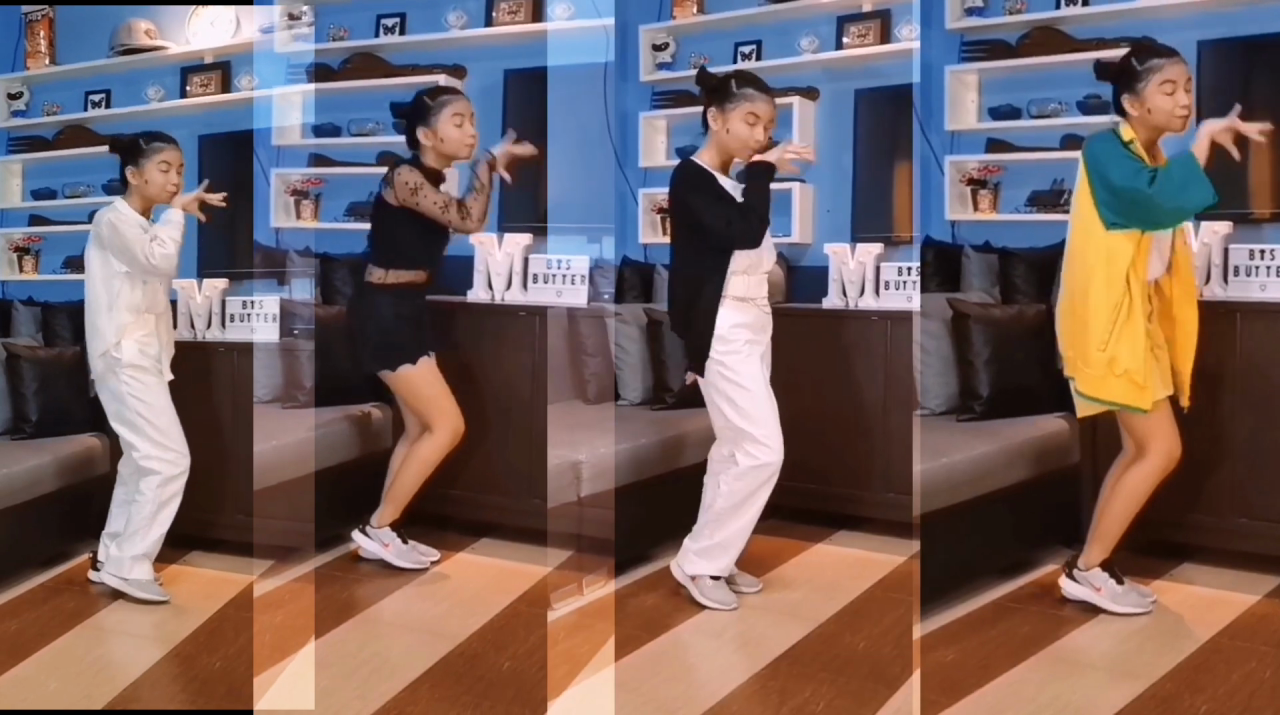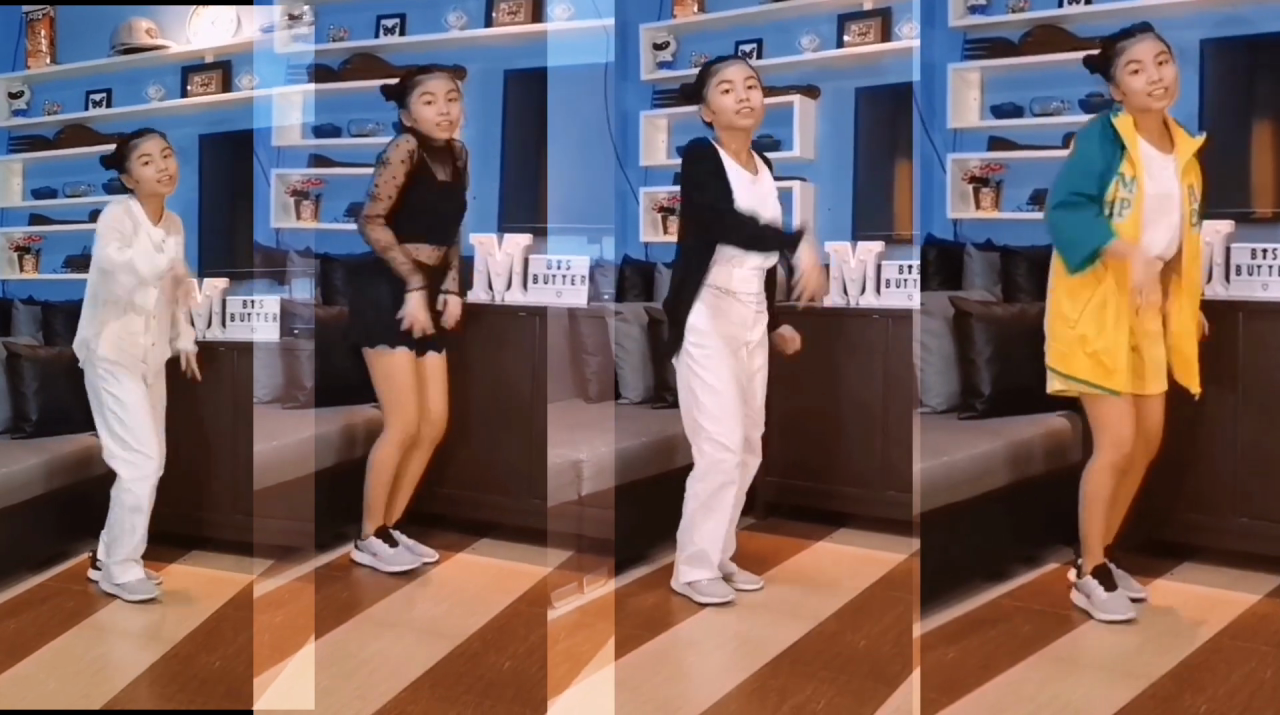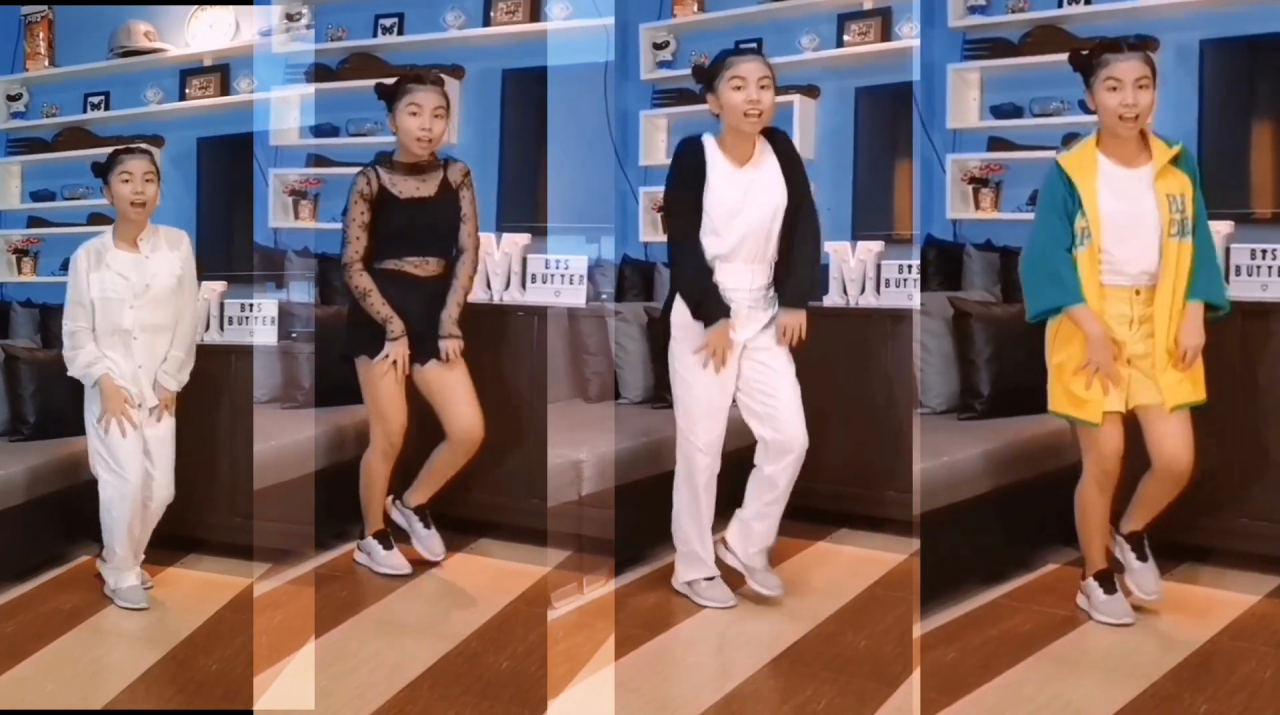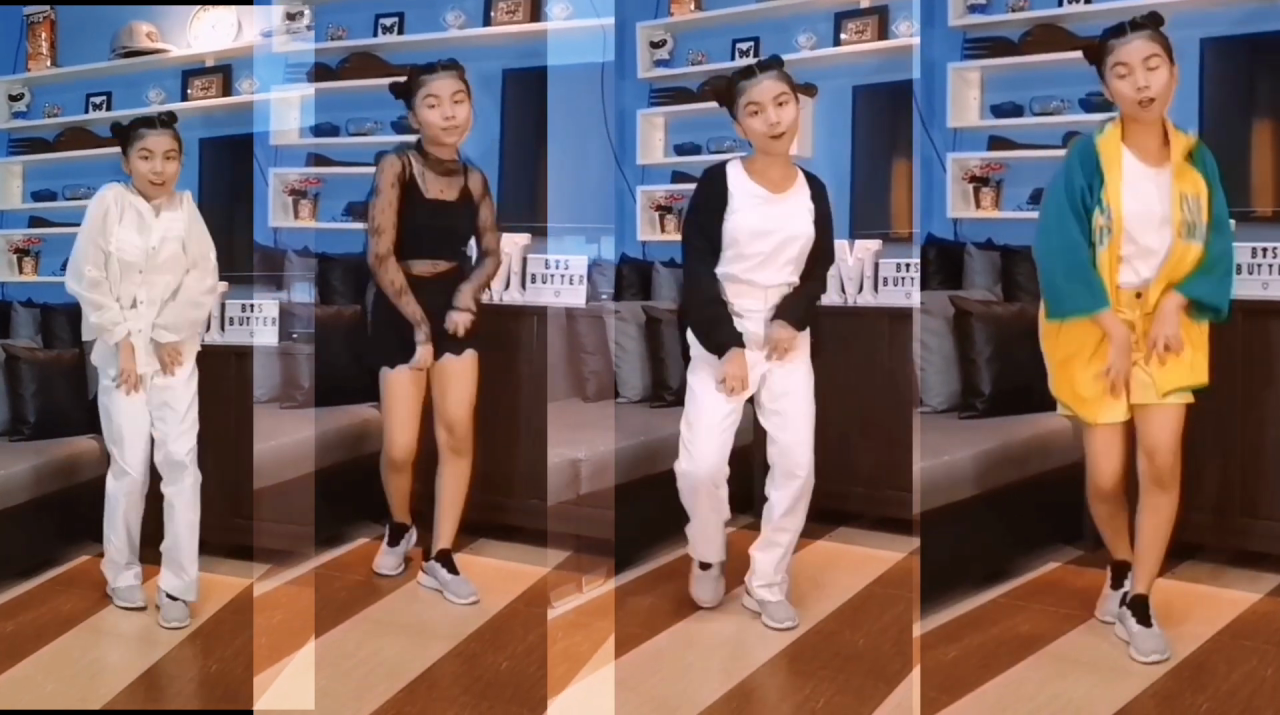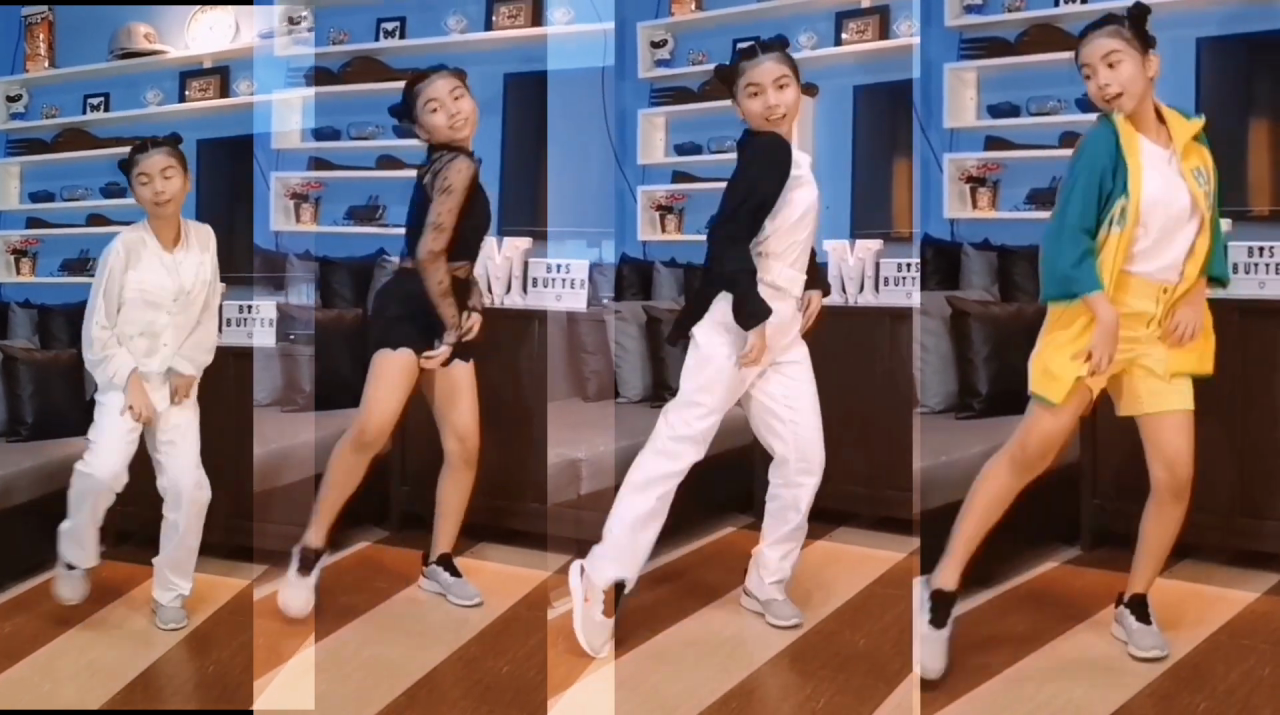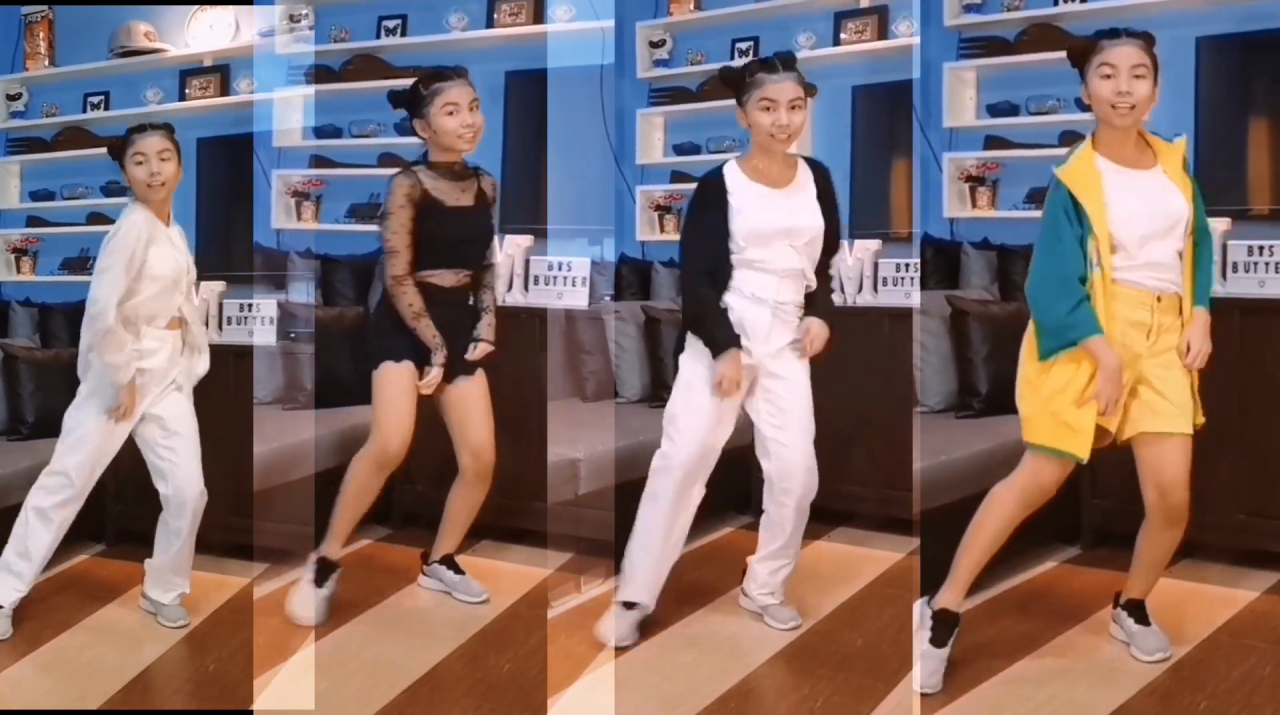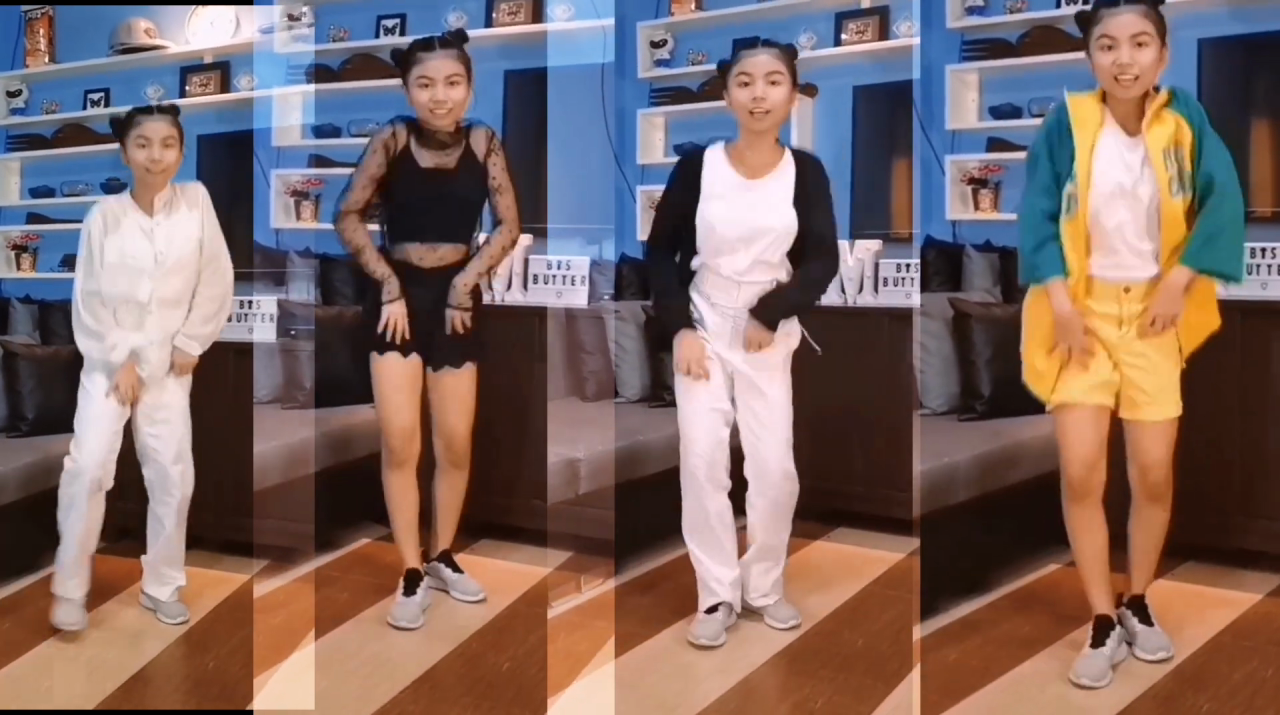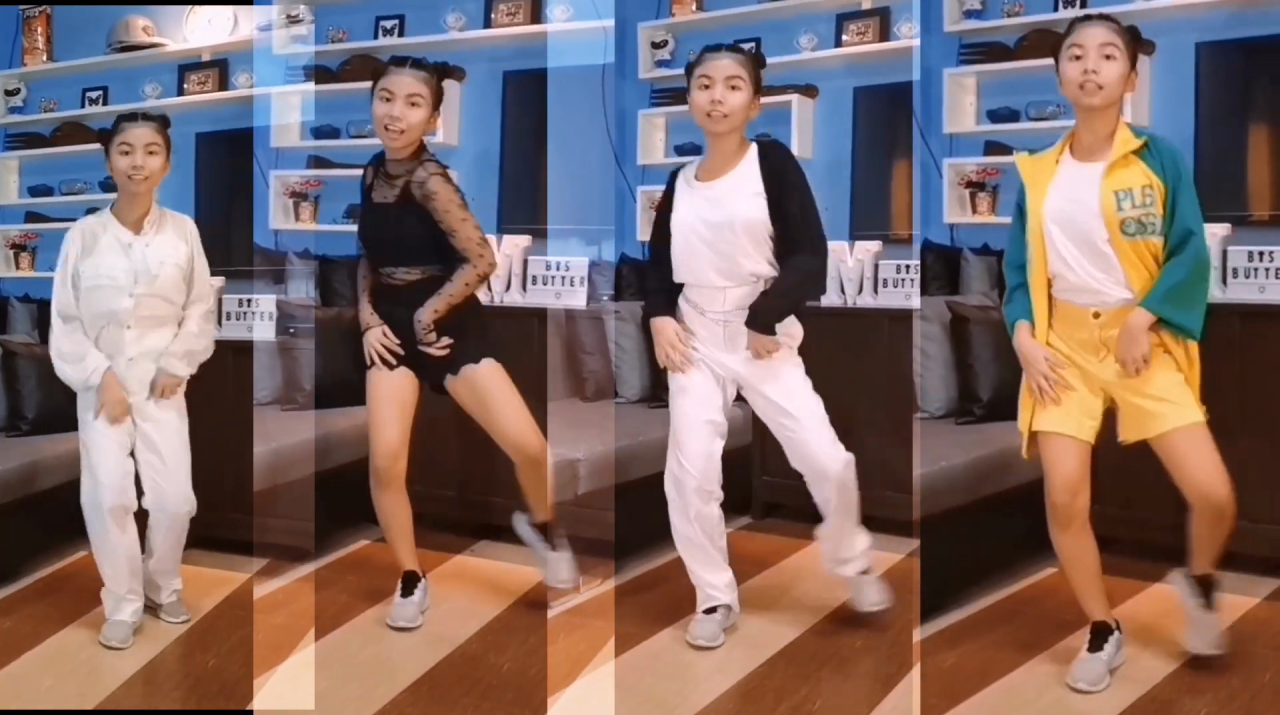
dt=0.3s
person 1, frame 1
left shoulder: (1154, 158)
right shoulder: (1107, 151)
right elbow: (1165, 201)
right wrist: (1206, 136)
left hip: (1139, 319)
right hip: (1111, 323)
left knee: (1140, 448)
right knee: (1162, 449)
left ankle: (1092, 565)
right ankle: (1087, 568)
person 1, frame 2
left shoulder: (1187, 151)
right shoulder: (1105, 138)
left elbow: (1183, 240)
right elbow: (1068, 211)
left wrist: (1185, 304)
right wrist: (1124, 253)
left hip: (1151, 310)
right hip: (1099, 306)
left knee: (1148, 441)
right knee: (1116, 442)
left ankle: (1097, 559)
right ankle: (1091, 573)
person 1, frame 3
left shoulder: (1175, 166)
right shoulder: (1071, 171)
left elbow: (1196, 246)
right elbow: (1046, 255)
left wrist: (1195, 313)
right wrist: (1090, 328)
left hip: (1160, 325)
right hip: (1092, 325)
left knee: (1176, 462)
right knee: (1103, 461)
left ankle: (1131, 533)
right ankle: (1096, 577)
person 1, frame 4
left shoulder: (1193, 158)
right shoulder: (1088, 156)
left elbow: (1215, 244)
right elbow: (1063, 250)
left wrist: (1178, 305)
right wrist: (1110, 330)
left hip: (1166, 321)
right hip: (1096, 325)
left knee: (1162, 463)
right knee: (1106, 475)
left ankle: (1137, 601)
right ankle: (1120, 565)
person 1, frame 5
left shoulder: (1190, 140)
right shoulder: (1101, 146)
left elbow: (1206, 228)
right elbow: (1066, 241)
left wrist: (1199, 294)
right wrist: (1104, 317)
left hip: (1166, 326)
right hip: (1097, 316)
left knee: (1176, 474)
right knee: (1028, 452)
left ankle: (1133, 601)
right ankle: (941, 591)
person 1, frame 6
left shoulder: (1174, 162)
right shoulder: (1072, 180)
left elbow: (1197, 246)
right elbow: (1056, 282)
left wrist: (1199, 314)
right wrist: (1107, 356)
left hip: (1160, 341)
right hip: (1086, 341)
left knee: (1171, 497)
right knee: (1038, 483)
left ankle: (1131, 605)
right ankle: (941, 610)
person 1, frame 7
left shoulder: (1183, 118)
right shoulder: (1067, 124)
left elbow: (1221, 203)
right elbow: (1037, 219)
left wrist: (1180, 279)
right wrist: (1060, 303)
left hip: (1150, 313)
right hip: (1078, 310)
left knee: (1154, 475)
right knee: (1081, 468)
left ankle: (1135, 602)
right ankle: (1101, 623)
person 1, frame 8
left shoulder: (1156, 158)
right shoulder: (1036, 171)
left elbow: (1188, 254)
right elbow: (1020, 266)
left wrist: (1145, 319)
right wrist: (1024, 337)
left hip: (1140, 343)
right hip: (1059, 343)
left knee: (1212, 491)
right knee: (1063, 499)
left ankle: (1199, 579)
right ankle: (1103, 630)
person 2, frame 1
left shoulder: (725, 182)
right shoulder: (691, 180)
right elbow: (745, 232)
right wrist: (762, 170)
left hip: (748, 324)
right hip: (725, 329)
left knee: (734, 450)
right knee: (760, 451)
left ankle: (715, 561)
right ankle: (699, 562)
person 2, frame 2
left shoulder: (763, 167)
right shoulder: (702, 160)
right elbow: (728, 224)
left wrist: (775, 320)
right wrist: (799, 245)
left hip: (751, 318)
right hip: (708, 321)
left knee: (746, 446)
right knee: (720, 450)
left ankle: (716, 556)
right ankle: (694, 567)
person 2, frame 3
left shoulder: (781, 151)
right shoulder: (694, 156)
left elbow: (804, 232)
right elbow: (683, 245)
left wrist: (795, 302)
right wrist: (715, 318)
left hip: (760, 317)
right hip: (702, 318)
left knee: (788, 439)
right knee: (699, 448)
left ankle: (745, 546)
right ankle: (694, 568)
person 2, frame 4
left shoulder: (812, 189)
right shoulder: (719, 183)
left elbow: (819, 268)
right elbow: (696, 273)
left wrist: (792, 319)
right wrist: (727, 347)
left hip: (784, 341)
right hip: (721, 341)
left knee: (796, 465)
right knee: (699, 463)
left ankle: (767, 585)
right ankle: (708, 554)
person 2, frame 5
left shoulder: (787, 153)
right shoulder: (766, 150)
right elbow: (728, 240)
left wrist: (814, 281)
right wrist: (754, 321)
left hip: (783, 327)
right hip: (734, 324)
left knee: (805, 456)
right knee: (678, 441)
left ankle: (766, 581)
right ankle: (603, 575)
person 2, frame 6
left shoulder: (816, 178)
right shoulder: (719, 185)
left elbow: (821, 259)
right elbow: (698, 275)
left wrist: (819, 311)
right wrist: (725, 349)
left hip: (787, 343)
right hip: (719, 340)
left knee: (795, 473)
right knee: (680, 462)
left ankle: (764, 587)
right ankle: (634, 595)
person 2, frame 7
left shoulder: (804, 171)
right shoulder: (698, 166)
left elbow: (821, 263)
right elbow: (664, 253)
left wrist: (771, 314)
right wrist: (679, 327)
left hip: (765, 335)
right hip: (701, 329)
left knee: (774, 470)
right knee: (702, 464)
left ankle: (763, 585)
right ankle: (718, 593)
person 2, frame 8
left shoulder: (774, 160)
right shoulder: (681, 179)
left elbow: (808, 257)
right elbow: (661, 259)
left wrist: (767, 317)
right wrist: (660, 316)
left hip: (763, 337)
right hip: (697, 340)
left knee: (827, 461)
right knee: (689, 475)
left ankle: (853, 562)
right ankle: (715, 598)
person 3, frame 1
left shoulder: (428, 178)
right shoulder: (406, 177)
right elbow: (468, 220)
right wrist: (490, 160)
left hip: (404, 311)
right hip: (386, 314)
left knee: (421, 429)
right knee: (447, 426)
left ankle: (385, 532)
right ankle: (379, 526)
person 3, frame 2
left shoulder: (457, 153)
right shoulder: (404, 149)
right elbow: (372, 221)
left wrist: (451, 285)
right wrist: (414, 284)
left hip: (426, 301)
right hip: (388, 299)
left knee: (434, 424)
right knee: (403, 425)
left ankle: (391, 527)
right ankle: (369, 537)
person 3, frame 3
left shoulder: (456, 174)
right shoulder: (371, 180)
left elbow: (468, 250)
right elbow: (354, 266)
left wrist: (451, 321)
right wrist: (394, 328)
left hip: (432, 311)
right hip: (382, 314)
left knee: (469, 431)
right knee: (389, 435)
left ankle: (411, 504)
right ankle: (372, 538)
person 3, frame 4
left shoulder: (472, 176)
right shoulder: (397, 166)
left elbow: (490, 253)
right elbow: (380, 256)
left wrist: (466, 298)
right wrist: (421, 327)
left hip: (453, 311)
right hip: (401, 314)
left knee: (457, 439)
right knee: (400, 452)
left ankle: (439, 558)
right ankle: (400, 525)
person 3, frame 5
left shoulder: (451, 164)
right shoulder: (458, 166)
right elbow: (429, 254)
left wrist: (472, 303)
right wrist: (453, 322)
left hip: (443, 313)
right hip: (409, 309)
left knee: (466, 446)
right knee: (372, 429)
left ankle: (439, 561)
right ankle: (310, 550)
person 3, frame 6
left shoulder: (483, 184)
right shoulder: (409, 184)
right elbow: (398, 276)
left wrist: (487, 319)
right wrist: (435, 344)
left hip: (455, 324)
right hip: (400, 327)
left knee: (481, 459)
right knee: (388, 447)
left ankle: (440, 561)
right ankle: (322, 565)
person 3, frame 7
left shoulder: (483, 141)
right shoulder: (392, 139)
left elbow: (508, 226)
right elbow: (348, 216)
left wrist: (468, 281)
right wrist: (390, 286)
left hip: (451, 301)
right hip: (398, 298)
left knee: (455, 448)
right knee: (400, 446)
left ankle: (441, 557)
right ankle: (412, 573)
person 3, frame 8
left shoulder: (428, 180)
right shoulder: (376, 171)
left elbow: (481, 259)
left wrist: (428, 316)
right wrist: (367, 318)
left hip: (444, 321)
right hip: (392, 324)
left knee: (527, 445)
right knee: (385, 465)
left ankle: (540, 522)
right ankle: (412, 579)
person 4, frame 1
left shoulder: (143, 225)
right shoulder: (113, 220)
right elbow: (161, 260)
right wrist: (178, 209)
left hip: (142, 359)
right hip: (126, 361)
left knee: (142, 462)
right knee: (169, 461)
left ankle: (110, 559)
right ankle: (128, 565)
person 4, frame 2
left shoulder: (174, 225)
right shoulder: (119, 214)
right elbow: (110, 266)
left wrist: (183, 336)
right wrist: (165, 266)
left hip: (150, 358)
right hip: (112, 357)
left knee: (149, 463)
right knee: (140, 463)
left ankle: (111, 558)
right ankle: (121, 570)
person 4, frame 3
left shoulder: (176, 243)
right shoulder: (89, 256)
left elbow: (185, 319)
right elbow: (76, 333)
left wrist: (172, 380)
right wrist: (105, 381)
left hip: (157, 385)
right hip: (109, 385)
left knee: (160, 488)
right knee: (124, 483)
left ankle: (122, 559)
right ankle: (120, 576)
person 4, frame 4
left shoulder: (186, 210)
right shoulder: (108, 202)
left elbow: (204, 284)
right elbow: (85, 281)
left wrist: (172, 334)
right wrist: (121, 340)
left hip: (173, 353)
right hip: (120, 354)
left knee: (180, 460)
right knee: (129, 467)
left ankle: (179, 585)
right ankle: (121, 575)
person 4, frame 5
left shoulder: (203, 239)
right shoulder: (124, 250)
right elbow: (99, 328)
left wrist: (188, 369)
right wrist: (131, 380)
left hip: (177, 383)
right hip: (123, 378)
left knee: (190, 488)
right knee: (101, 472)
left ankle: (171, 592)
right ankle: (76, 555)
person 4, frame 6
left shoulder: (173, 232)
right shoulder: (129, 231)
right elbow: (105, 314)
left wrist: (193, 352)
right wrist: (123, 381)
left hip: (168, 378)
right hip: (115, 376)
left knee: (188, 491)
right knee: (66, 482)
left ankle: (163, 591)
person 4, frame 7
left shoulder: (195, 199)
right shoulder: (104, 216)
left elbow: (217, 279)
right elbow: (86, 299)
left wrist: (190, 344)
right wrist: (119, 361)
left hip: (171, 362)
right hip: (107, 360)
left knee: (173, 479)
right knee: (87, 469)
left ankle: (162, 587)
right ankle: (69, 587)
person 4, frame 8
left shoulder: (182, 229)
right shoulder: (83, 234)
left elbow: (202, 308)
right elbow: (63, 318)
left wrist: (177, 365)
right wrist: (97, 376)
left hip: (159, 381)
right hip: (101, 381)
left knee: (175, 501)
right knee: (106, 496)
left ankle: (161, 587)
right ankle: (124, 606)
